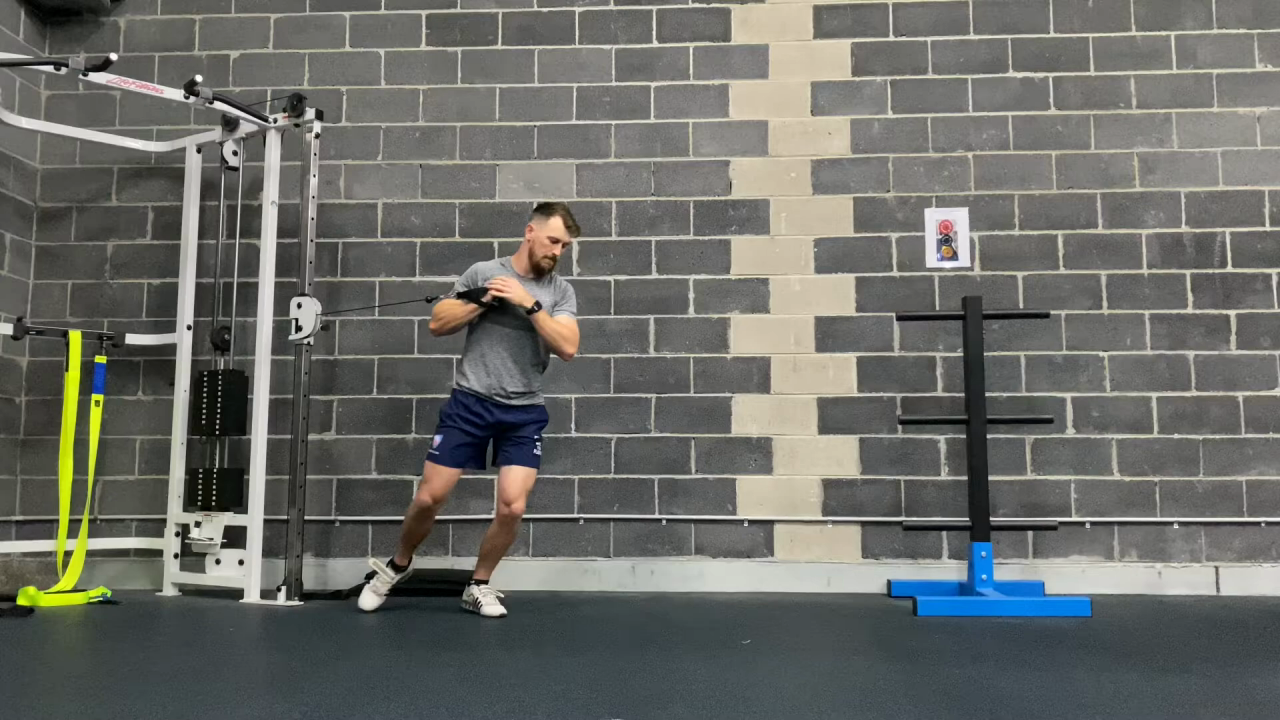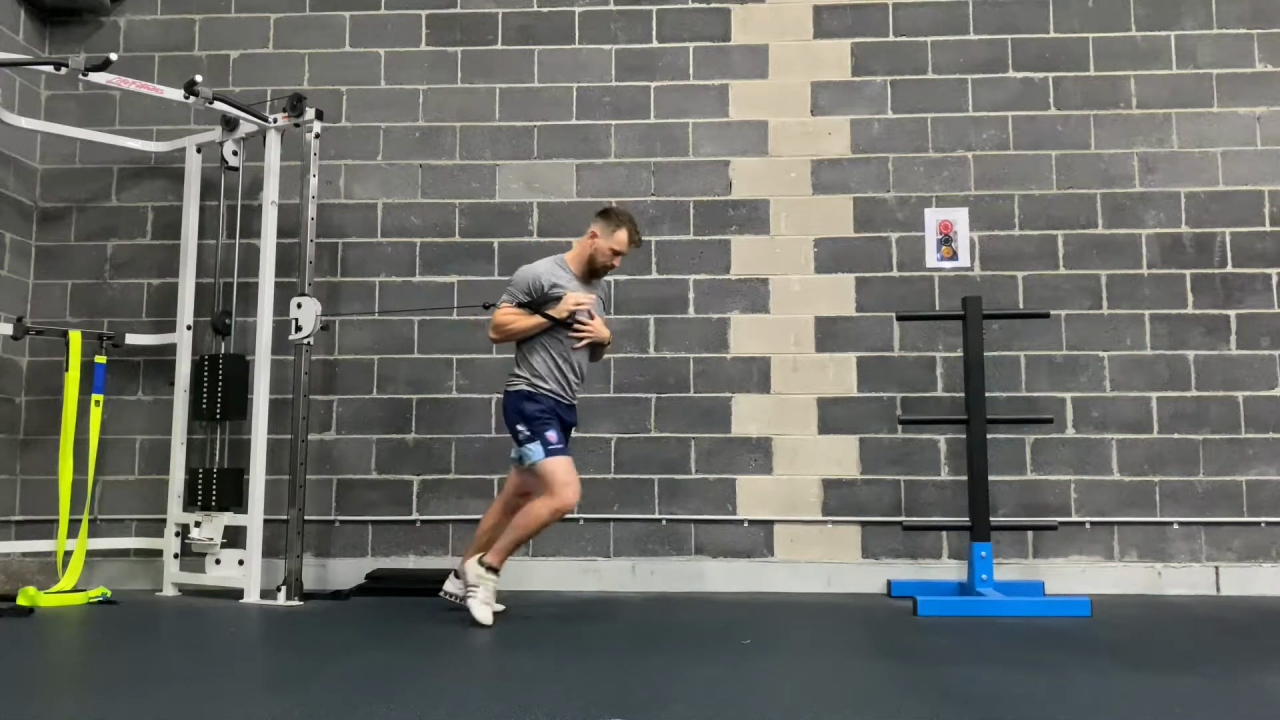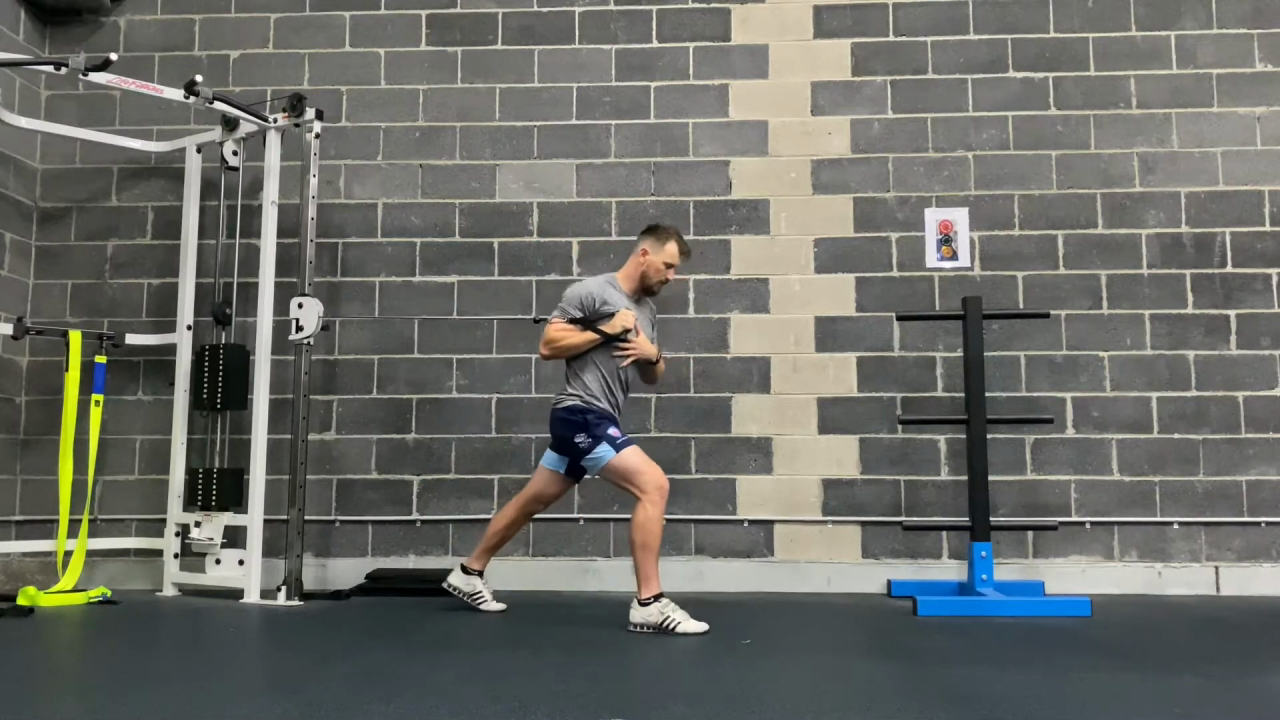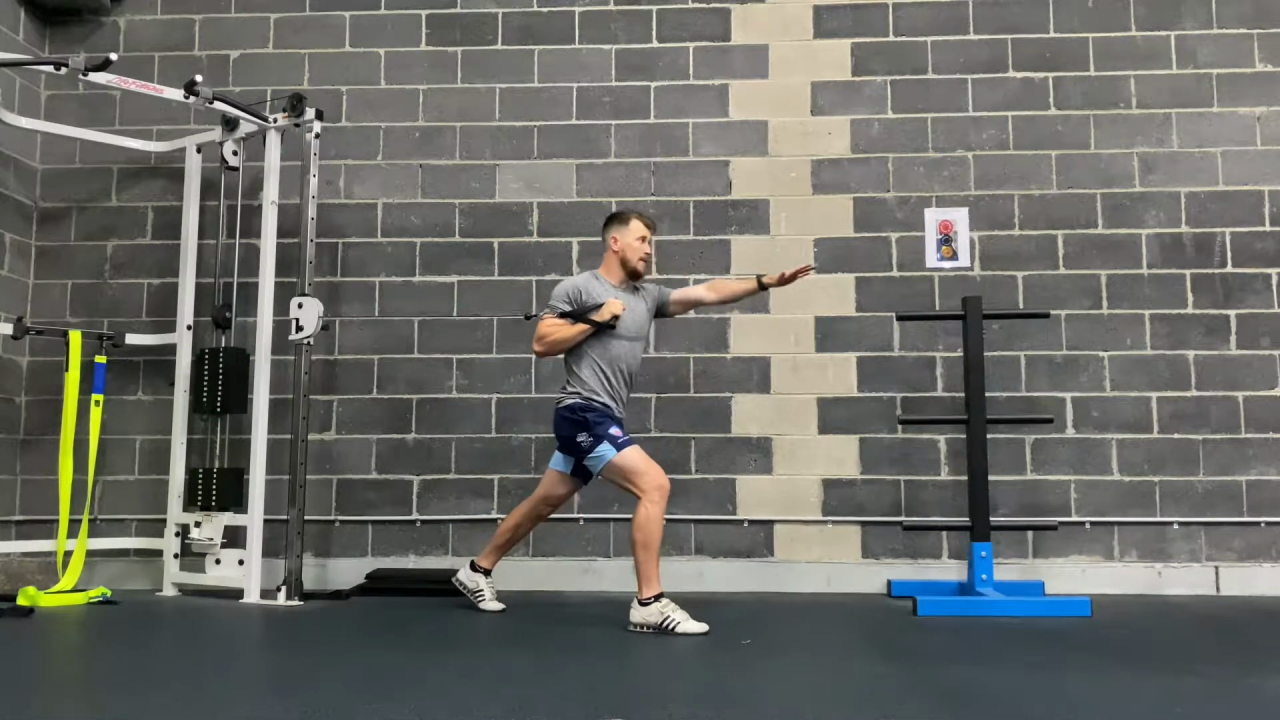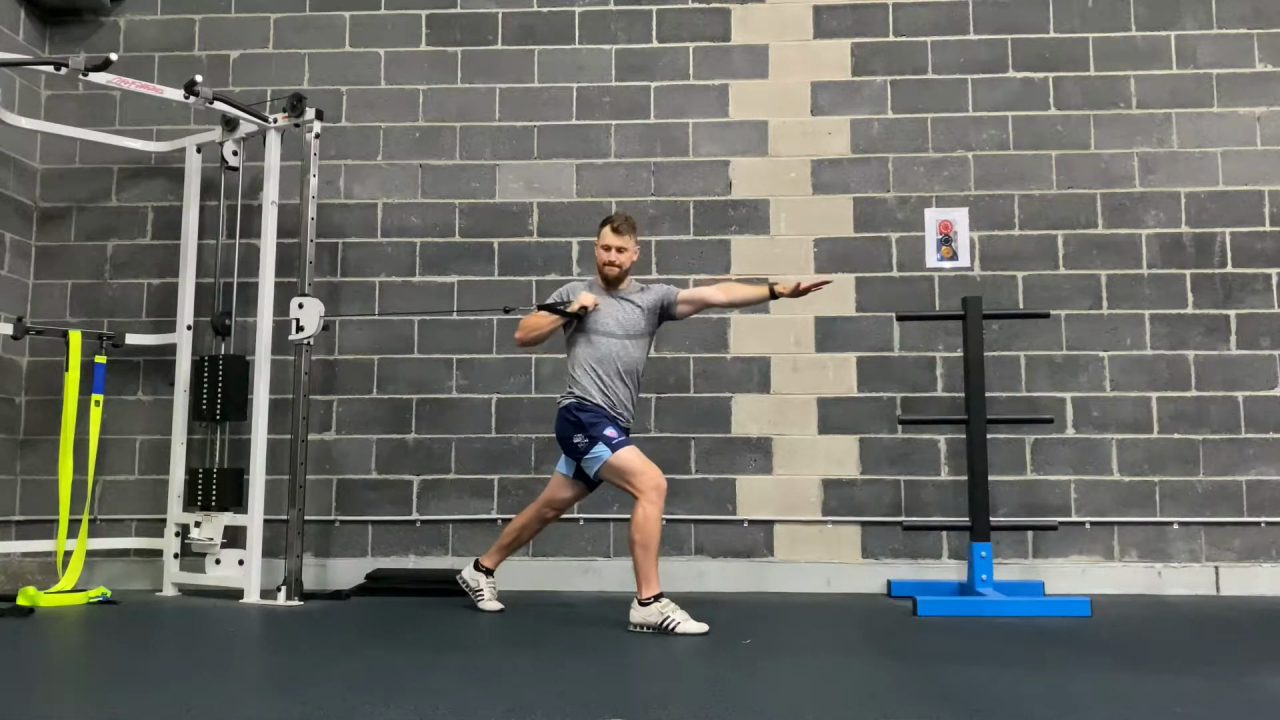
dt=1s
person 1, frame 1
left shoulder: (561, 292)
right shoulder: (483, 273)
left elbow: (568, 347)
right elbow: (437, 324)
left wrist: (529, 304)
right wrist: (484, 300)
left hip: (524, 411)
right hip: (470, 401)
left knee: (512, 506)
right knee: (430, 497)
left ankle: (480, 585)
right ankle: (397, 565)
person 1, frame 2
left shoulder: (599, 289)
right shoulder: (537, 275)
left elbow: (594, 354)
right elbow: (497, 329)
left wrist: (604, 336)
right wrist: (554, 313)
left hip: (561, 405)
right hip: (532, 400)
left knee: (517, 497)
right knee: (562, 497)
left ankle: (463, 577)
right ankle: (486, 566)
person 1, frame 3
left shoulder: (647, 309)
right shoulder: (590, 291)
left elbow: (652, 378)
right elbow: (547, 346)
left wrist: (653, 354)
right wrist: (605, 330)
left hip: (595, 420)
right hip: (581, 414)
left knee: (534, 499)
right knee: (654, 485)
left ankle: (469, 573)
right ankle: (649, 604)
person 1, frame 4
left shoulder: (648, 296)
right shoulder: (577, 288)
left elbow: (708, 293)
right elbow: (541, 344)
left wrist: (766, 281)
right wrist: (596, 319)
left hip: (602, 420)
right hip: (584, 414)
left knee: (543, 503)
right knee: (654, 485)
left ankle: (477, 571)
right ankle: (649, 604)
person 1, frame 5
left shoulder: (654, 297)
right shoulder: (574, 292)
left elbow: (716, 294)
right elbow: (523, 335)
left wrist: (778, 290)
right wrist: (569, 311)
left hip: (611, 426)
right hip: (583, 417)
left knee: (549, 507)
right knee: (652, 485)
left ankle: (481, 569)
right ankle: (649, 604)
